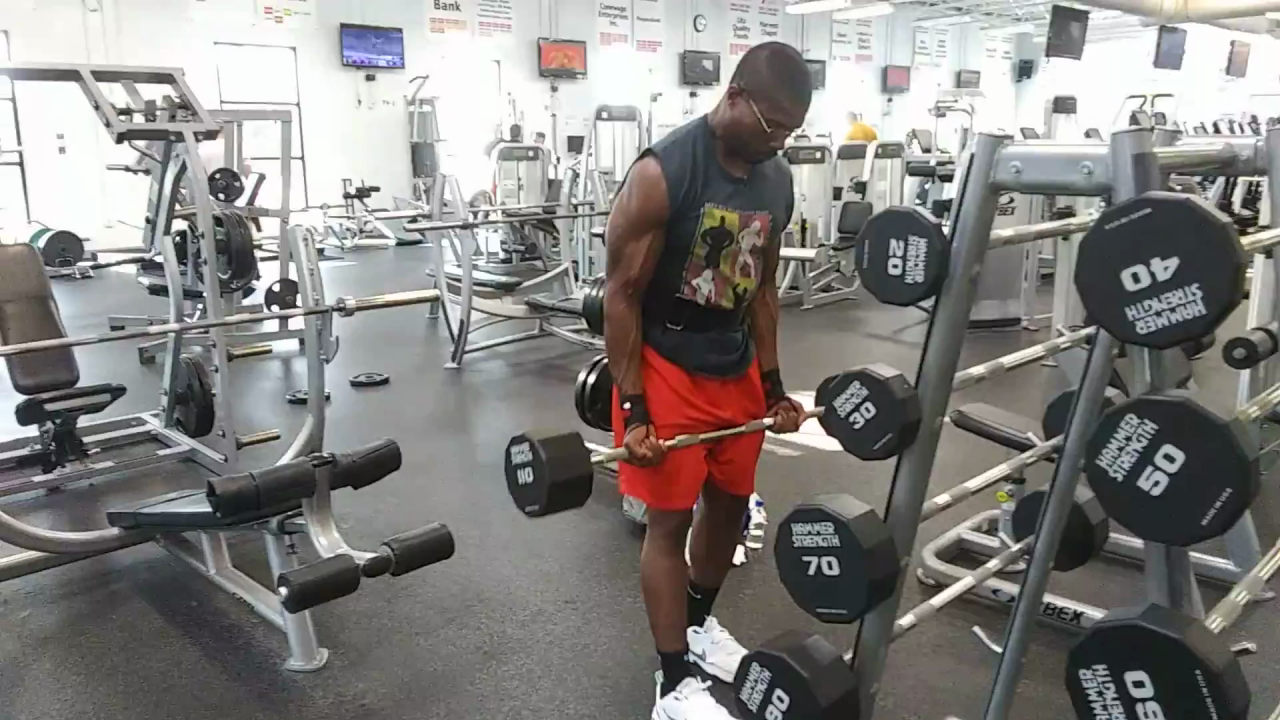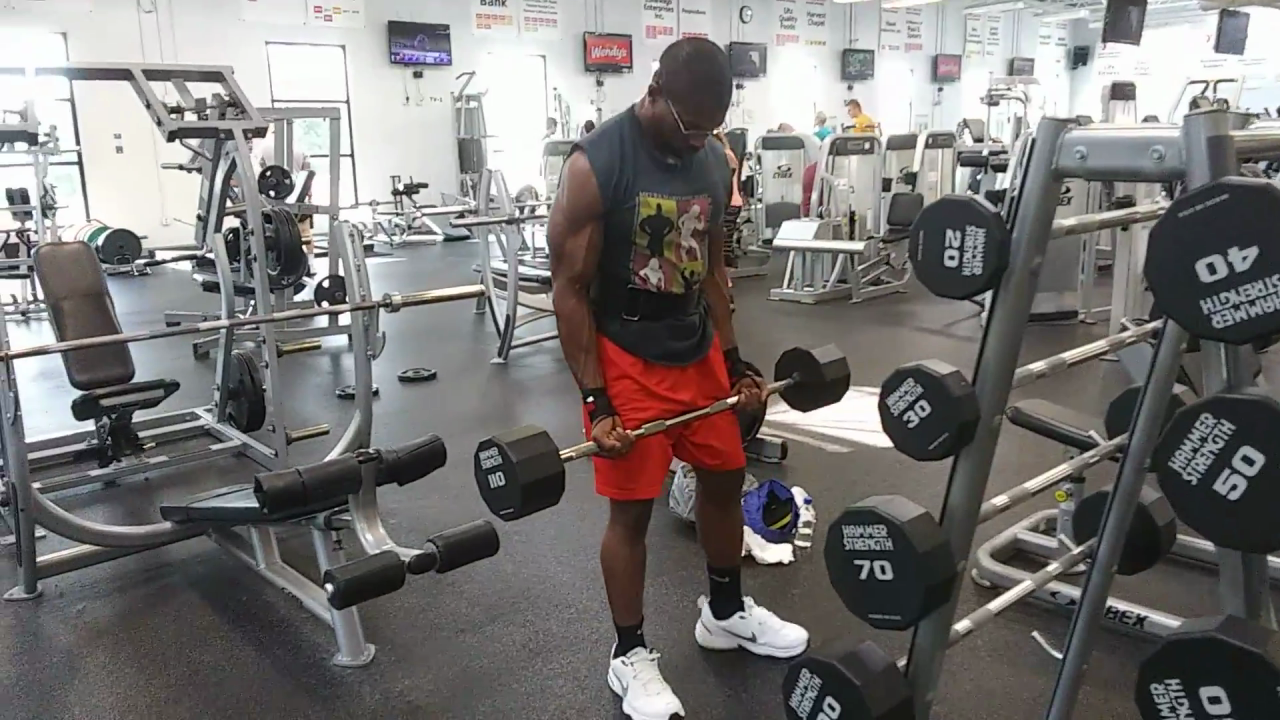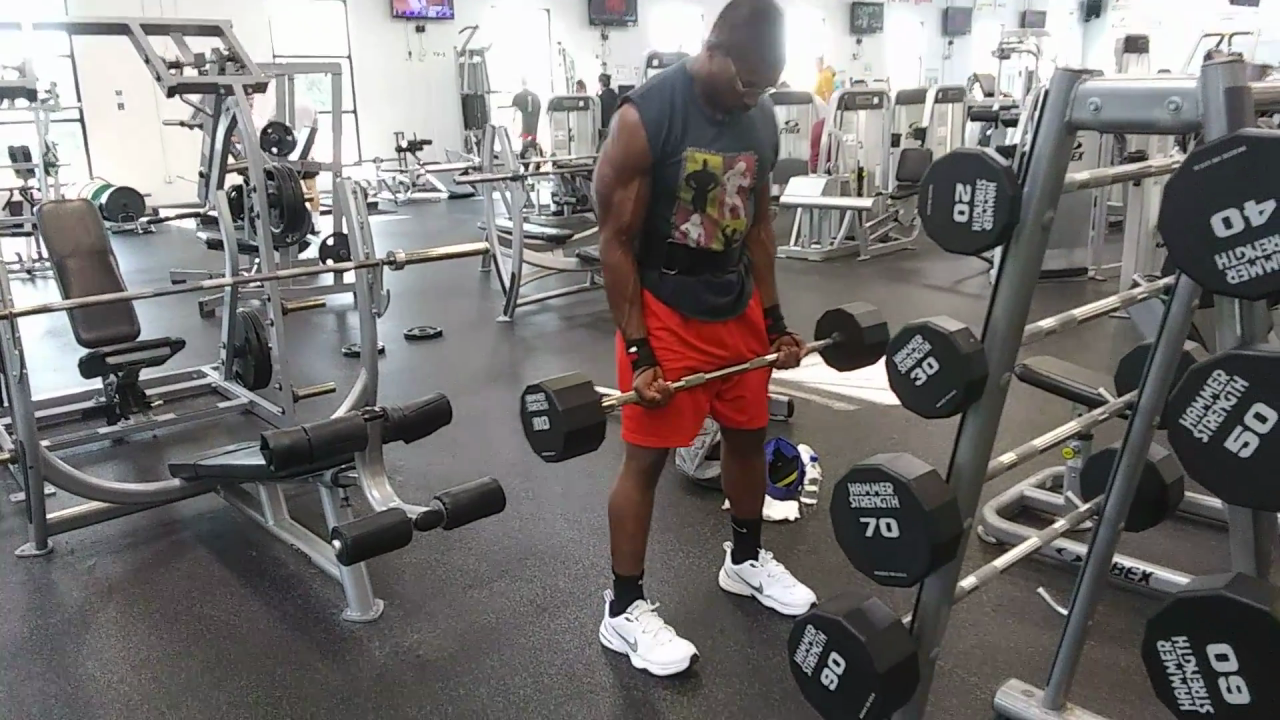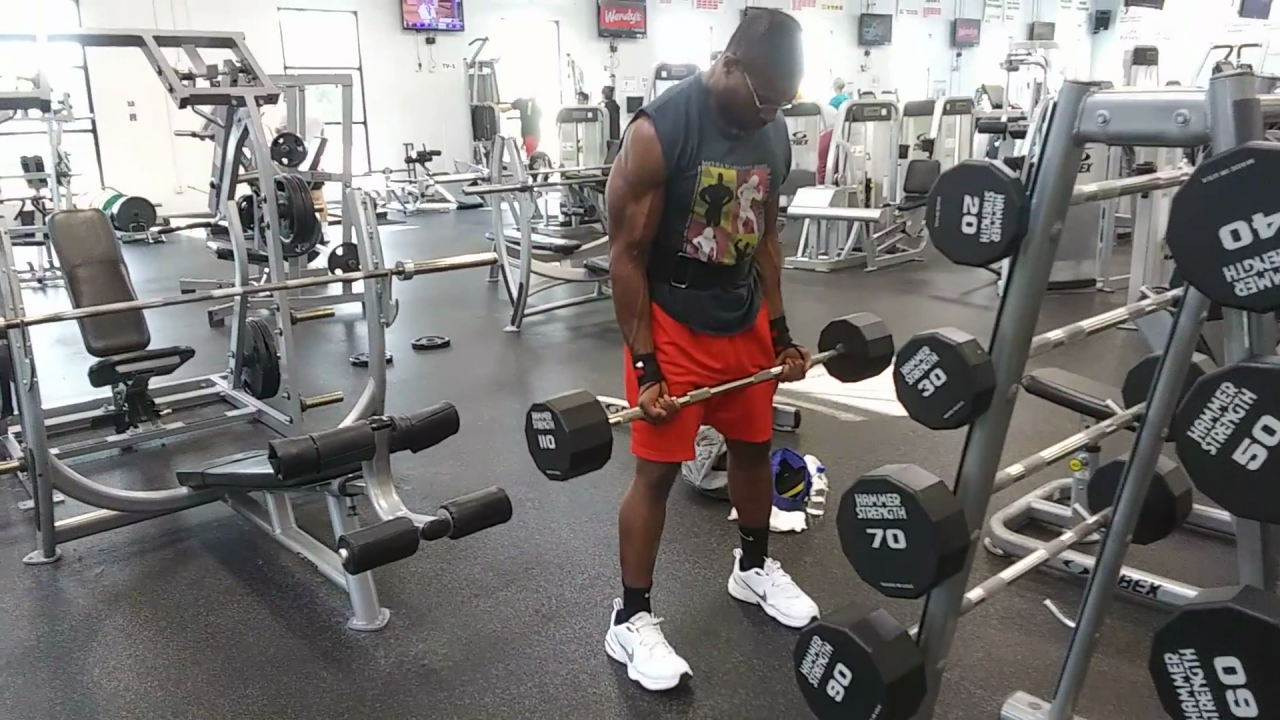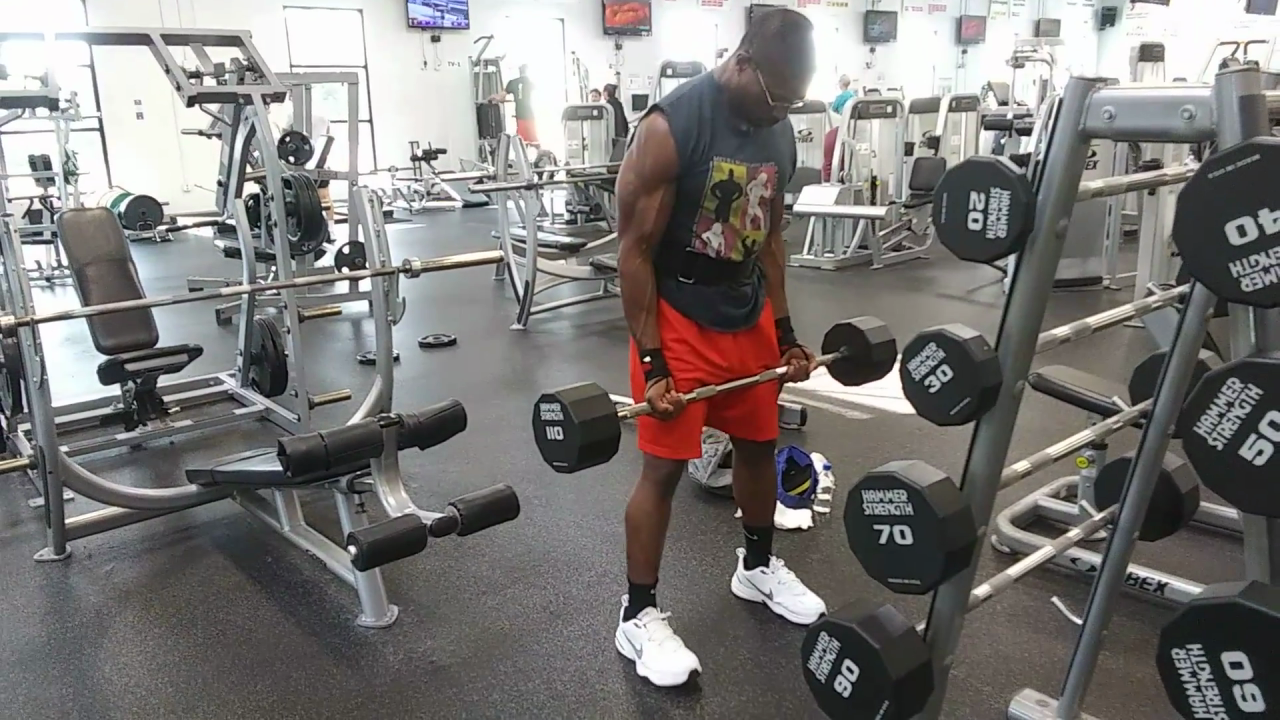
dt=1s
person 1, frame 1
left shoulder: (777, 180)
right shoulder: (660, 173)
right elbow: (621, 295)
left wrist: (772, 383)
right wrist: (631, 409)
left hip: (736, 370)
right hip: (667, 369)
left knee: (729, 506)
right knee: (668, 520)
left ankle: (695, 623)
person 1, frame 2
left shoulder: (714, 162)
right shoulder: (594, 166)
right elbow: (570, 291)
left wrist: (734, 360)
right wrist: (596, 401)
left hip: (699, 352)
right hip: (627, 361)
left knee: (725, 480)
right knee: (631, 509)
left ankle: (725, 610)
right ankle: (629, 655)
person 1, frame 3
left shoulder: (761, 119)
right shoulder: (644, 117)
right elbow: (616, 242)
left wrist: (773, 320)
right wrist: (637, 352)
left hip: (737, 307)
right hip: (664, 310)
left knee: (748, 436)
right knee: (646, 458)
left ankle: (746, 558)
right ankle: (624, 609)
person 1, frame 4
left shoulder: (773, 135)
right shoulder: (658, 131)
right elbow: (627, 256)
left wrist: (780, 331)
right wrist: (645, 366)
left hip: (745, 320)
right hip: (672, 322)
left knee: (754, 446)
right knee: (657, 468)
left ankle: (753, 567)
right ankle: (630, 619)
person 1, frame 5
left shoulder: (779, 134)
right shoulder: (670, 128)
right elbow: (635, 251)
left wrist: (785, 332)
right wrist: (653, 363)
left hip: (748, 316)
right hip: (678, 318)
left knee: (759, 446)
right knee: (664, 466)
left ankle: (757, 565)
right ankle: (638, 615)
